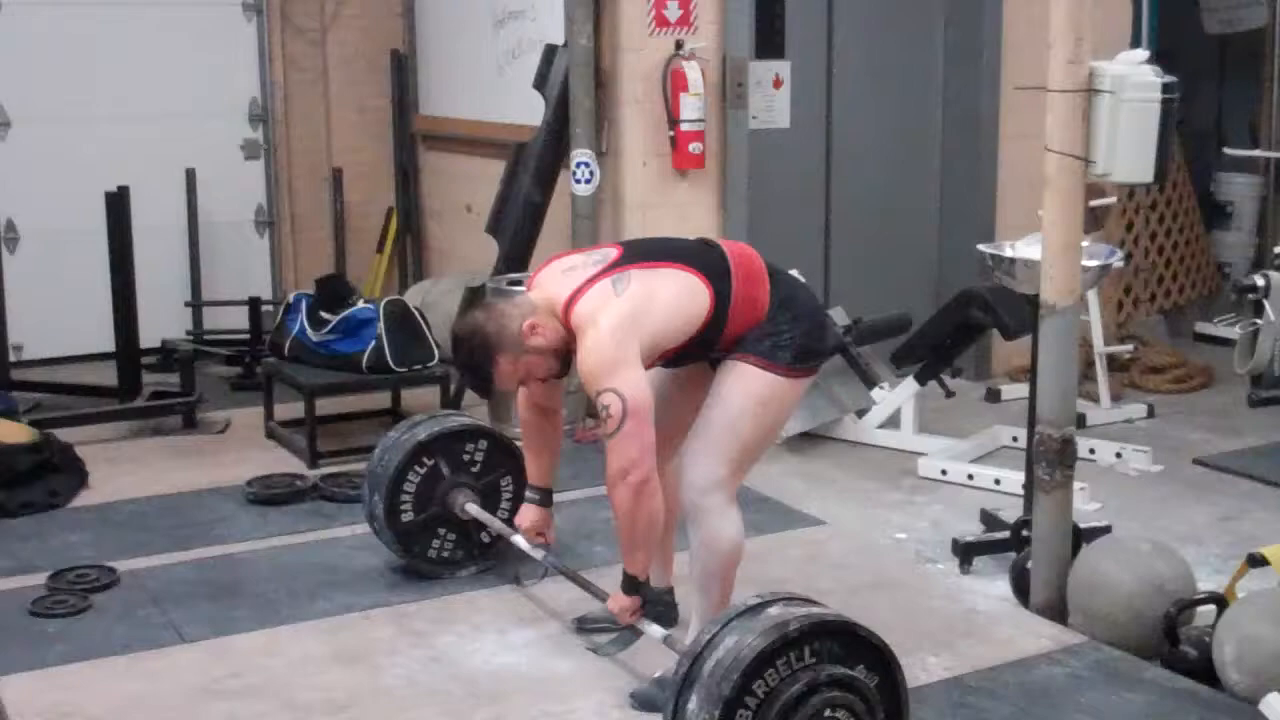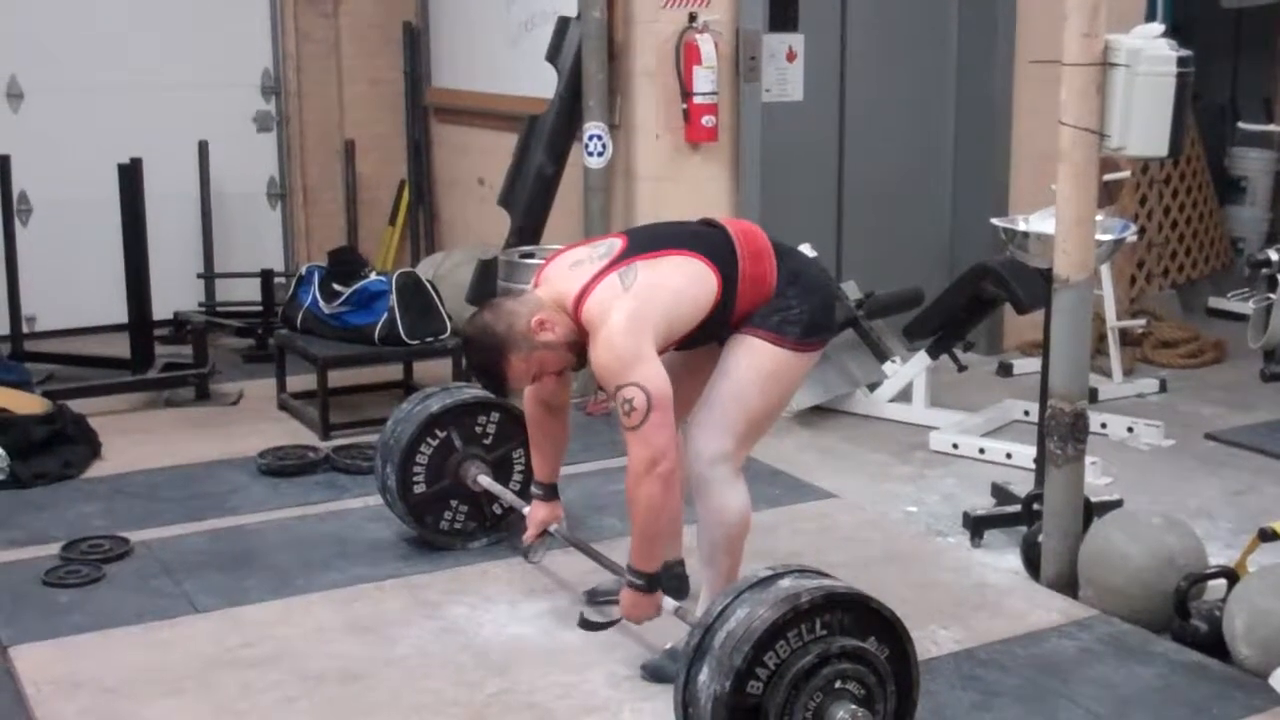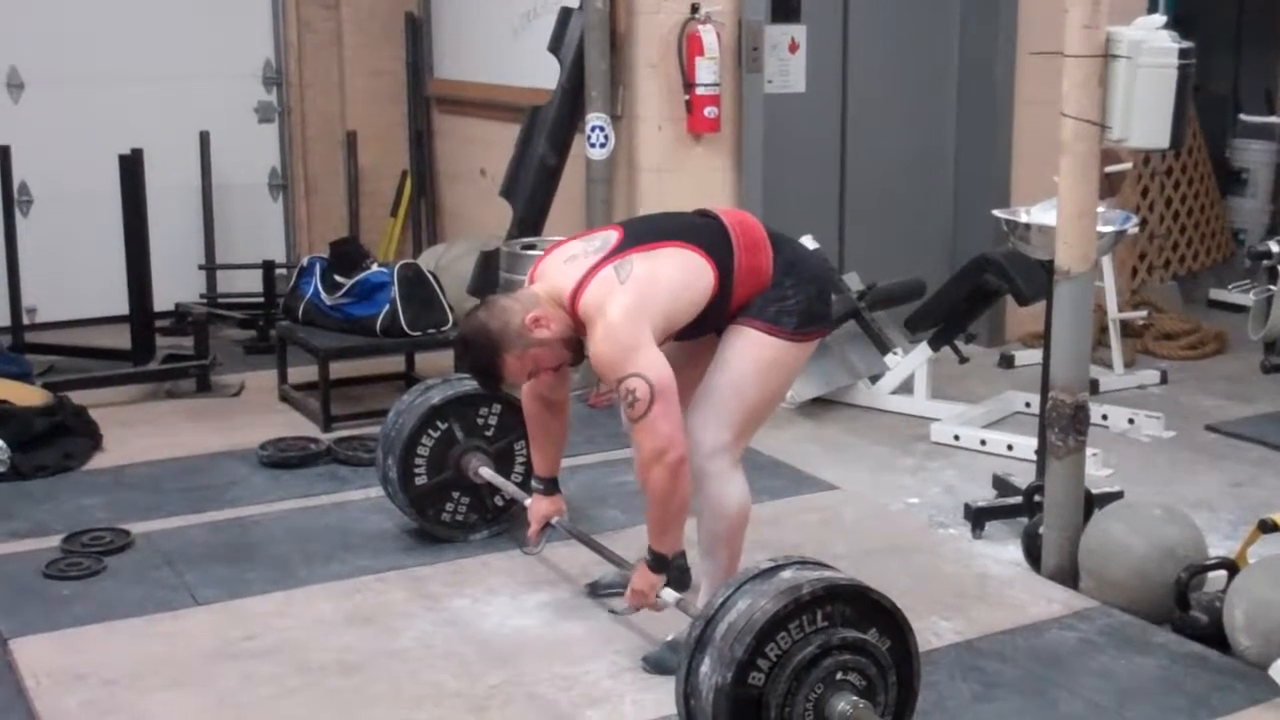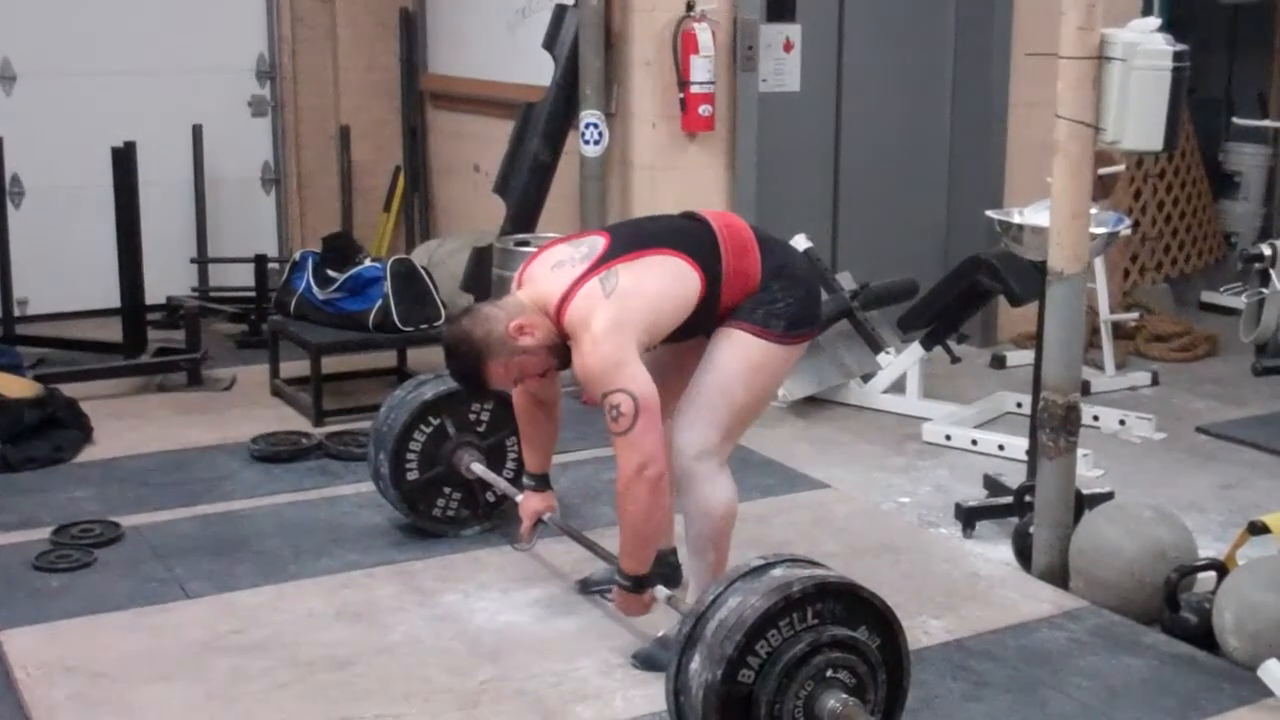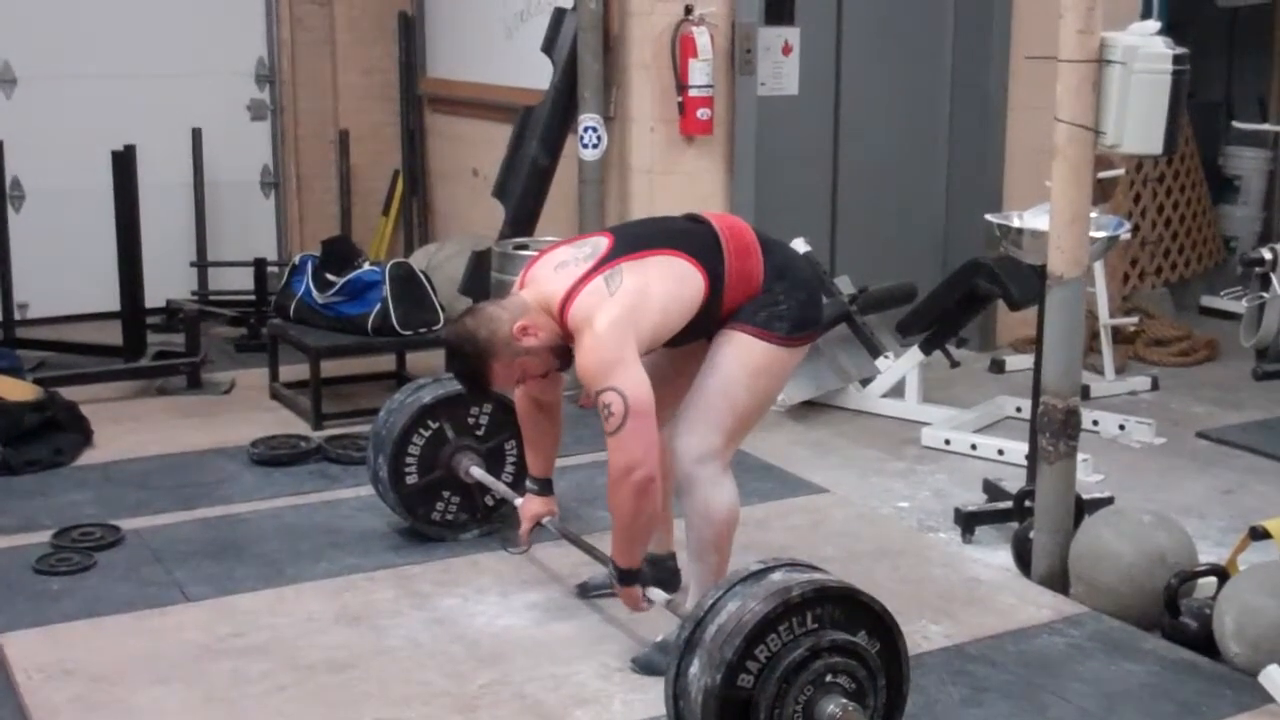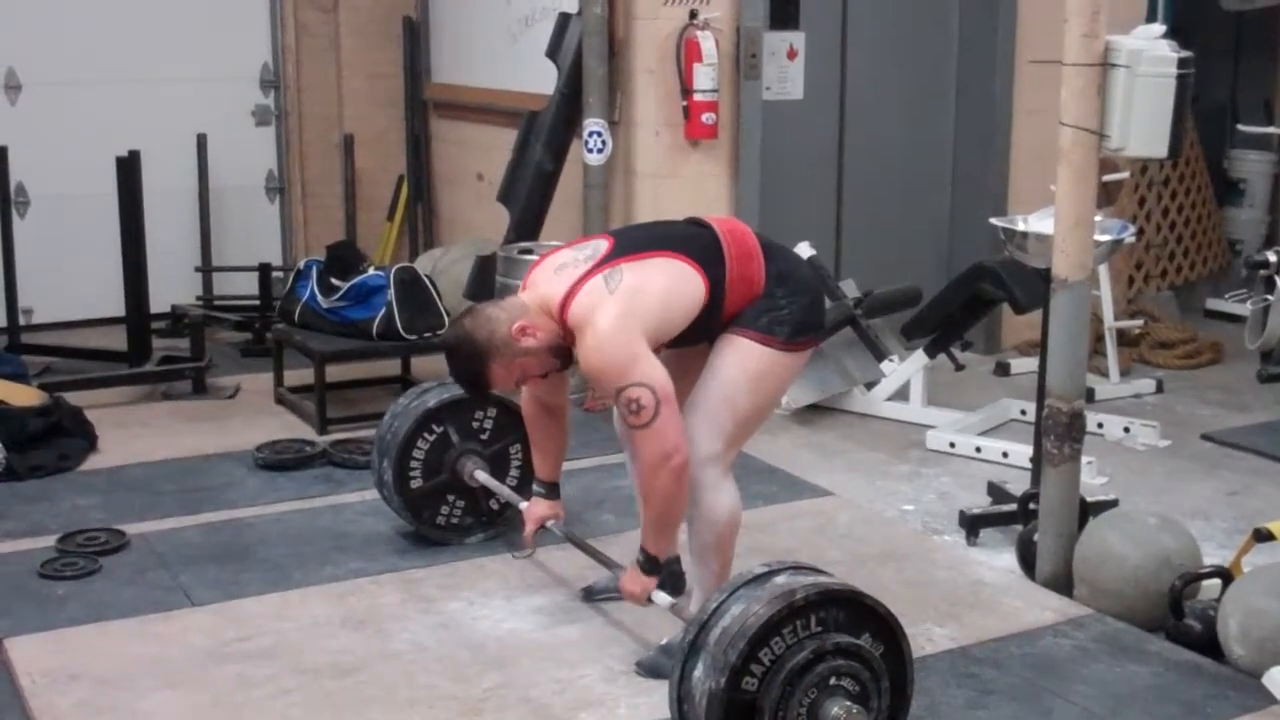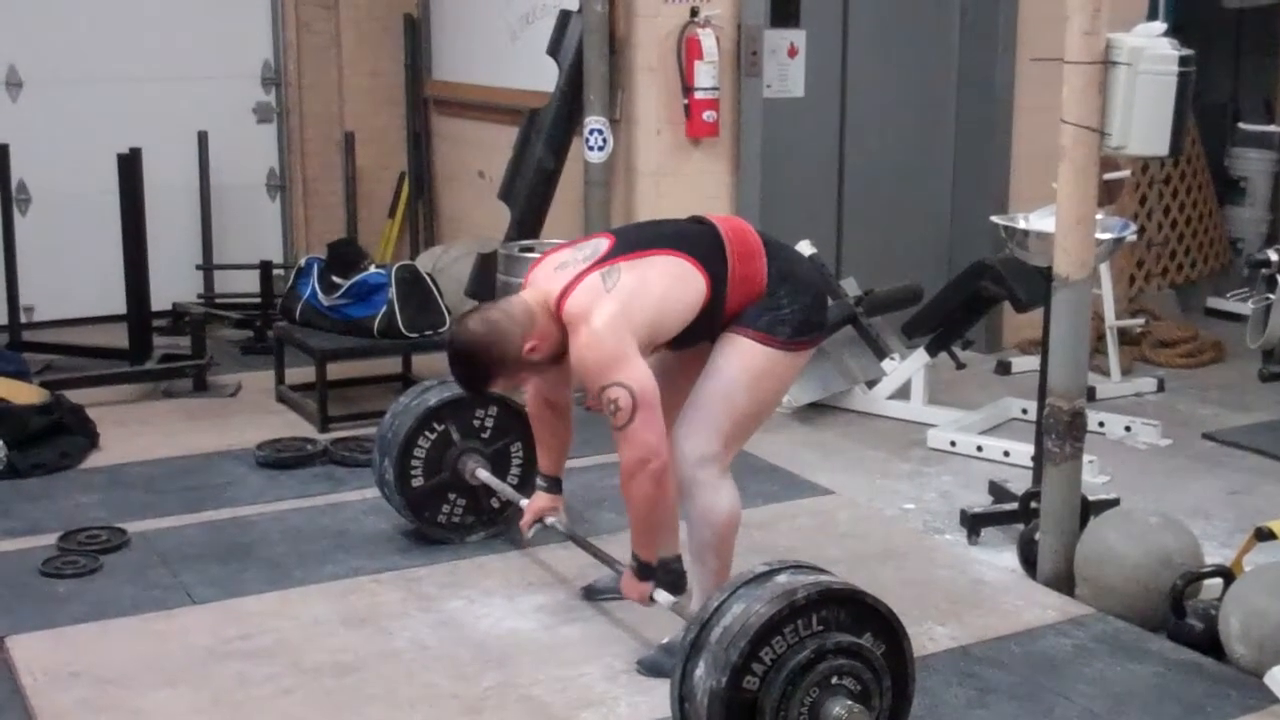
dt=0.7s
person 1, frame 1
left shoulder: (600, 337)
right shoulder: (538, 299)
left elbow: (632, 475)
right elbow: (539, 406)
left wrist: (630, 585)
right wrist: (538, 498)
left hip: (779, 327)
right hip: (717, 318)
left knee: (703, 484)
right knee: (649, 446)
right ankle: (658, 598)
person 1, frame 2
left shoulder: (615, 332)
right shoulder: (544, 294)
left elbow: (655, 465)
right elbow: (545, 403)
left wrist: (640, 583)
right wrist: (544, 494)
left hip: (789, 299)
right hip: (732, 287)
left knee: (709, 456)
right knee: (649, 424)
right ankle: (667, 569)
person 1, frame 3
left shoulder: (612, 325)
right shoulder: (539, 288)
left elbow: (667, 452)
right elbow: (543, 396)
left wrist: (655, 563)
right wrist: (545, 487)
left hip: (785, 290)
right hip: (727, 280)
left knee: (709, 447)
right knee: (644, 414)
right ankle: (671, 564)
person 1, frame 4
left shoulder: (598, 336)
right shoulder: (526, 290)
left elbow: (645, 469)
right elbow: (536, 398)
left wrist: (632, 583)
right wrist: (536, 483)
left hip: (774, 292)
right hip: (716, 273)
left knee: (693, 448)
right knee: (640, 419)
right ankle: (659, 559)
person 1, frame 5
left shoulder: (598, 335)
right shoulder: (529, 291)
left elbow: (636, 471)
right elbow: (537, 400)
left wrist: (624, 573)
right wrist: (539, 487)
left hip: (776, 294)
right hip: (717, 279)
left knee: (696, 453)
right knee: (636, 423)
right ankle: (658, 563)
person 1, frame 6
left shoulder: (602, 334)
right shoulder: (532, 295)
left elbow: (671, 457)
right elbow: (545, 403)
left wrist: (647, 563)
right wrist: (545, 490)
left hip: (778, 300)
right hip: (719, 285)
left knee: (702, 456)
right knee: (637, 423)
right ankle: (668, 567)
person 1, frame 7
left shoulder: (595, 333)
right shoulder: (535, 293)
left elbow: (647, 461)
right elbow: (549, 398)
left wrist: (643, 567)
right wrist: (548, 485)
left hip: (780, 300)
right hip: (722, 285)
left knee: (696, 457)
right knee: (643, 423)
right ankle: (669, 567)
